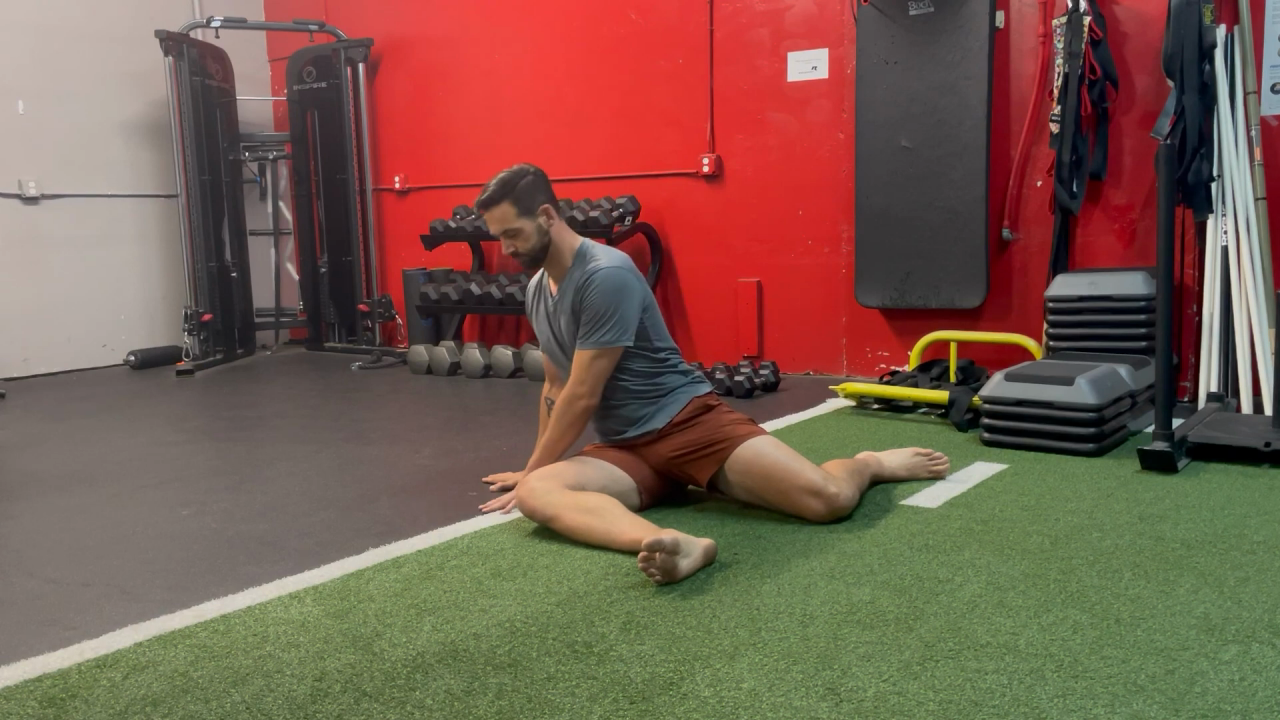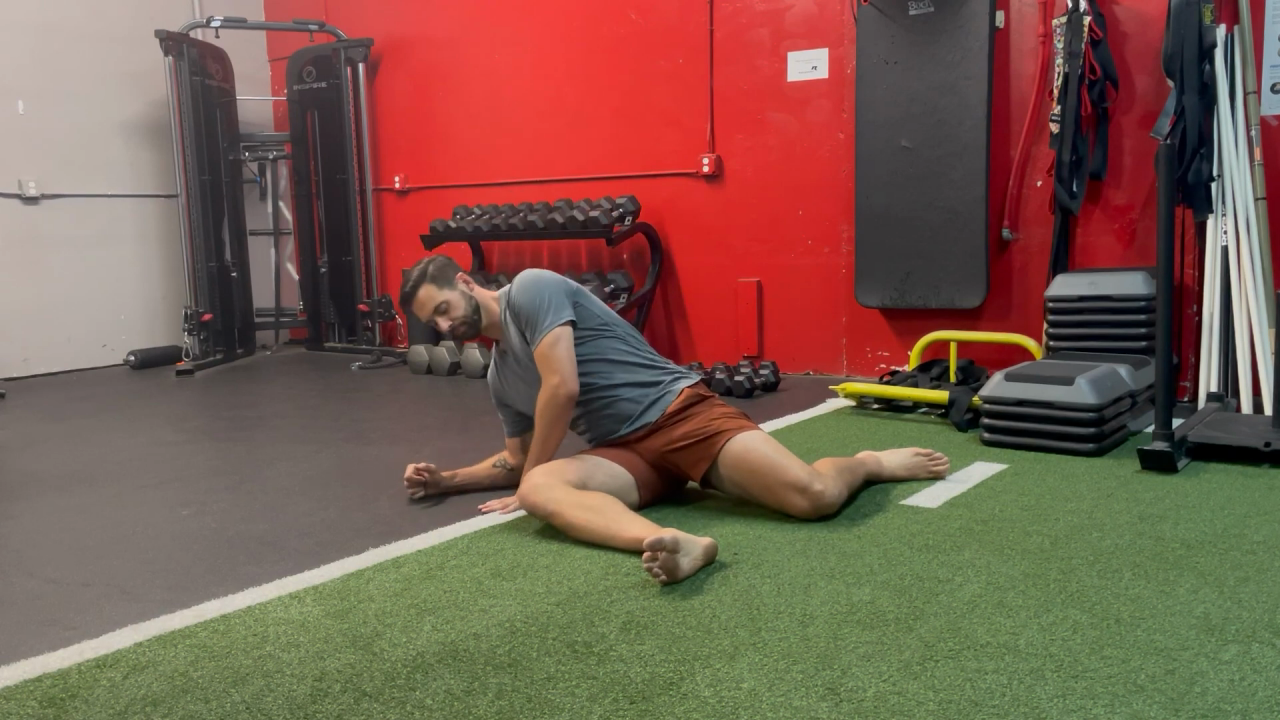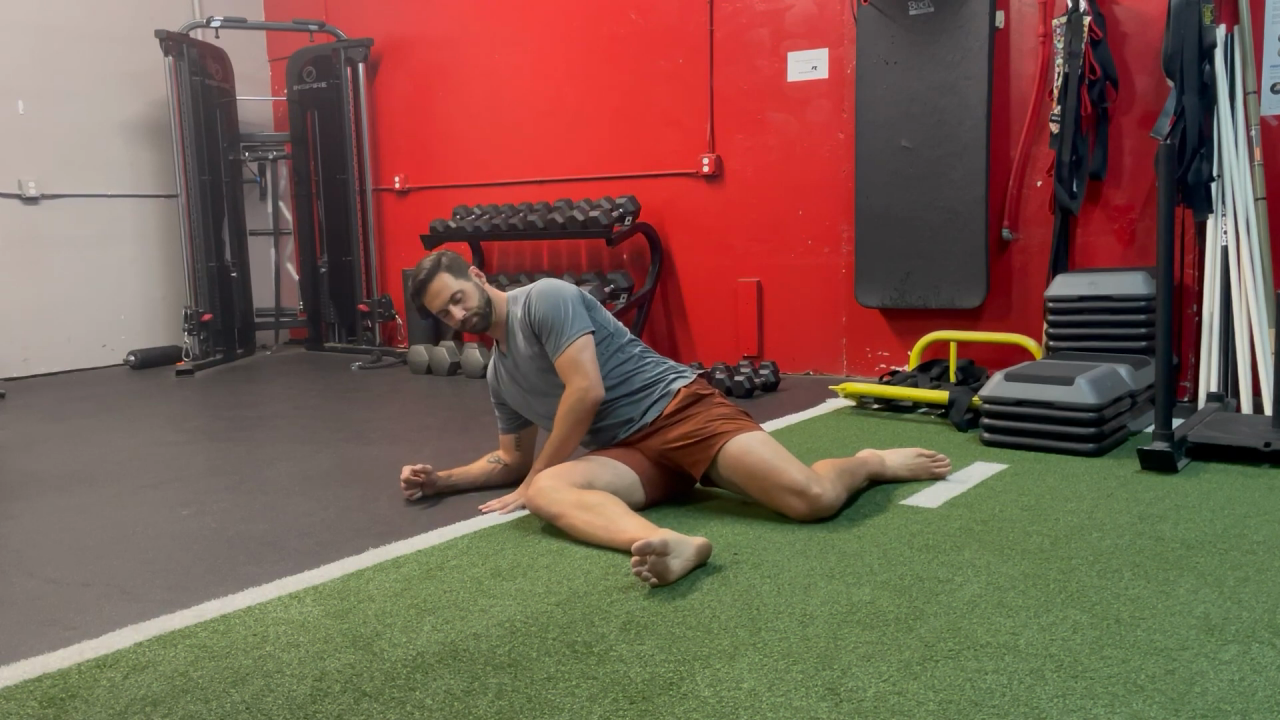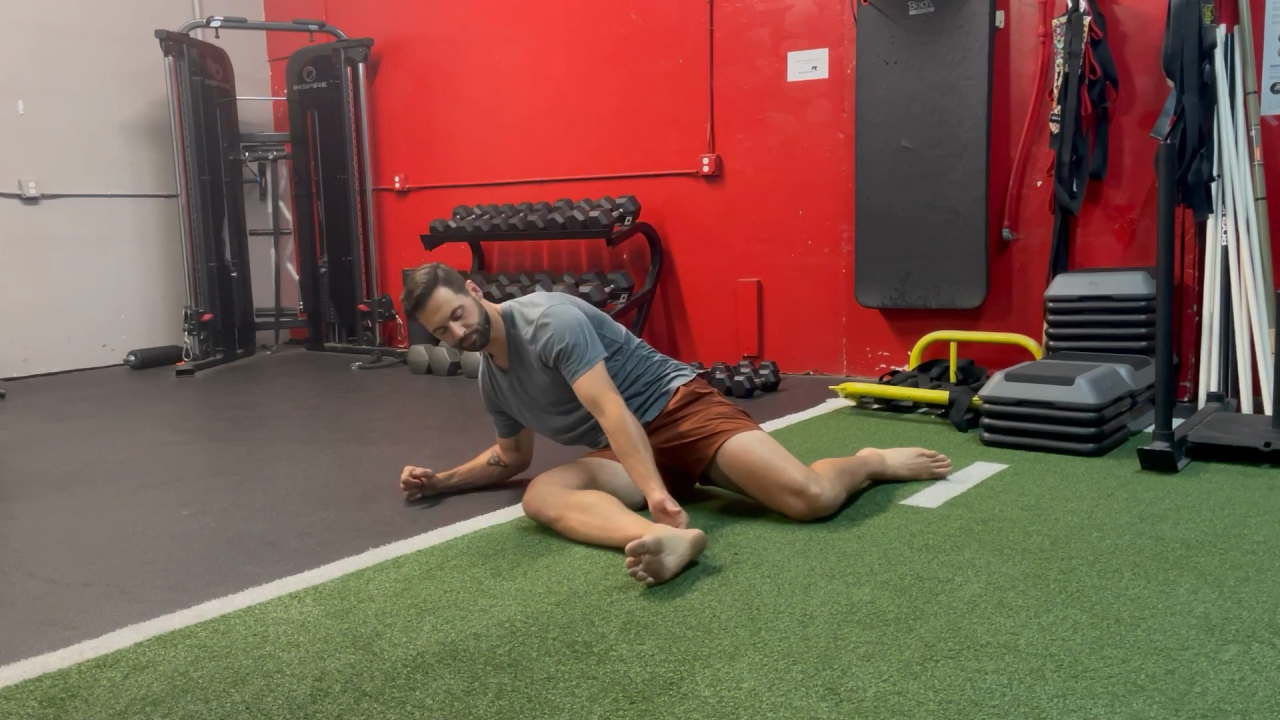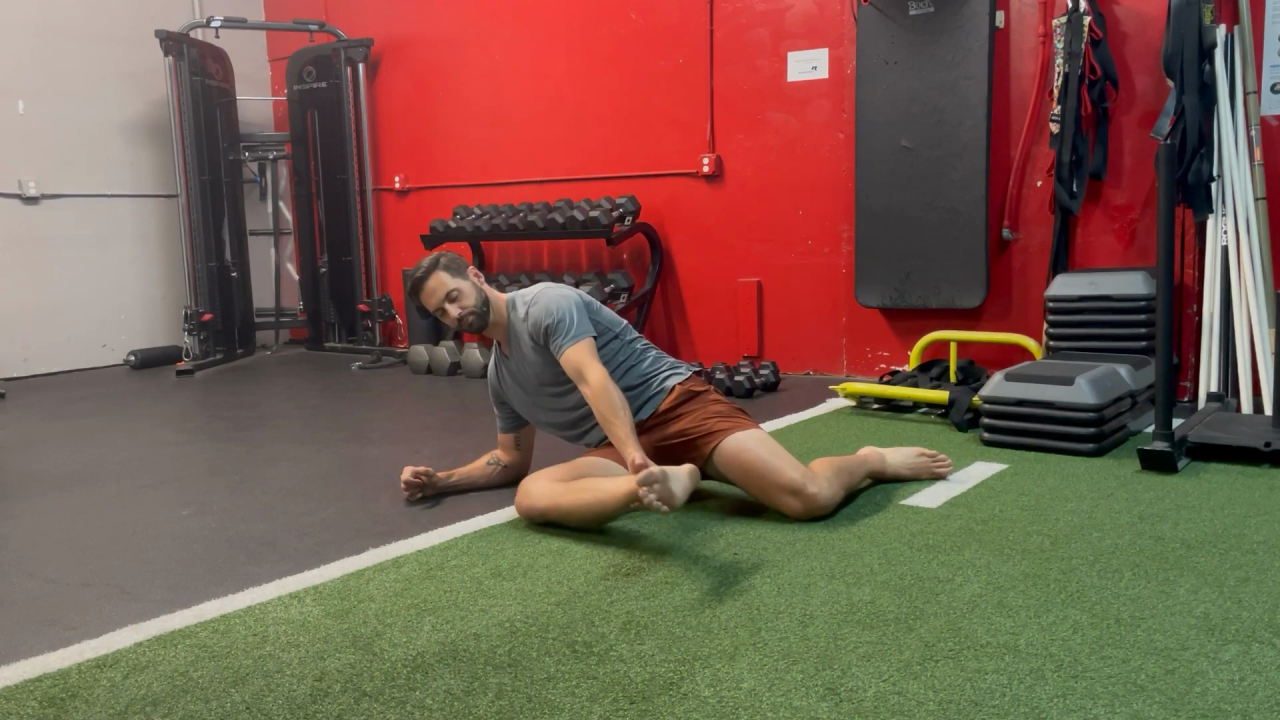
dt=1s
person 1, frame 1
left shoulder: (607, 276)
right shoulder: (536, 291)
left elbow: (584, 397)
right elbow: (555, 388)
left wrist: (532, 468)
right wrist: (530, 474)
left hip: (688, 421)
right hip: (626, 450)
left knee: (830, 498)
right knee: (534, 495)
left ankle: (871, 464)
right ankle: (675, 543)
person 1, frame 2
left shoulder: (531, 288)
right shoulder: (499, 373)
left elbow: (562, 388)
right elbow: (516, 458)
left wrist: (530, 474)
right wrist: (446, 480)
left hip: (678, 412)
right hip: (624, 450)
left knee: (814, 495)
right knee: (538, 489)
left ankle: (869, 464)
right ankle: (673, 543)
person 1, frame 3
left shoulder: (545, 299)
right shoulder: (499, 375)
left elbow: (586, 392)
right elbow: (511, 459)
left wrist: (532, 478)
right wrist: (440, 480)
left hip: (679, 409)
right hip: (629, 451)
left knee: (814, 498)
right knee: (547, 492)
left ankle: (873, 463)
right ankle: (665, 544)
person 1, frame 4
left shoulder: (549, 319)
right shoulder: (490, 380)
left elbow: (611, 410)
right elbow: (512, 457)
left wrist: (656, 492)
right wrist: (440, 480)
left hip: (678, 407)
right hip: (621, 451)
left knee: (811, 497)
right knee: (540, 495)
left ankle: (872, 463)
right ankle: (667, 540)
person 1, frame 5
left shoulder: (546, 305)
right shoulder: (499, 373)
left elbow: (594, 381)
right elbow: (512, 460)
left wrist: (636, 456)
right wrist: (439, 481)
left hip: (676, 405)
right hip: (618, 449)
left knee: (809, 496)
right knee: (531, 495)
left ankle: (873, 461)
right ankle: (662, 482)
